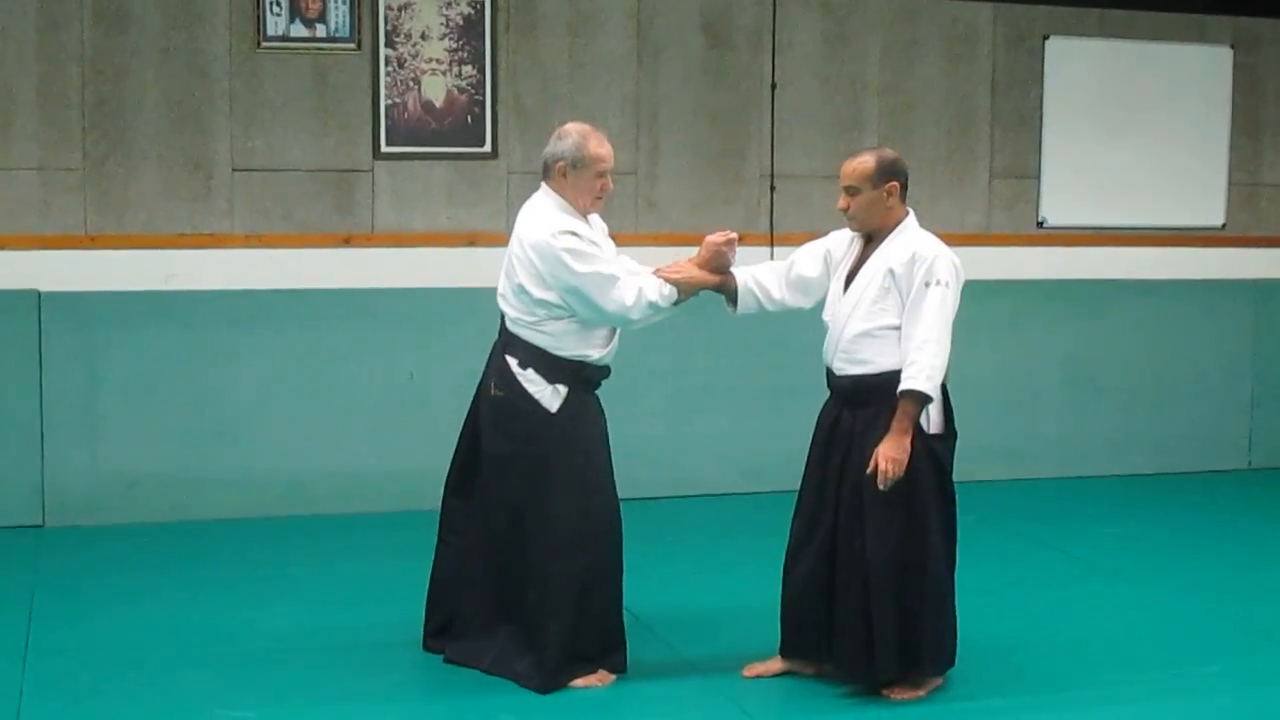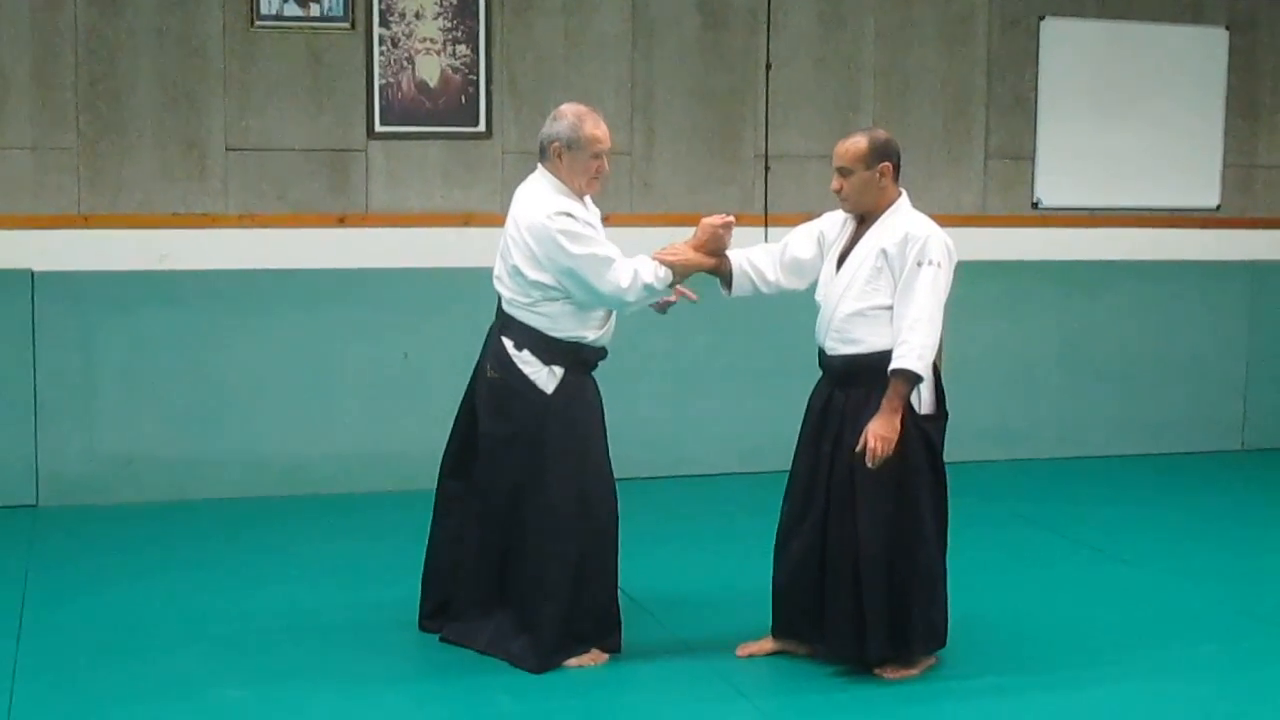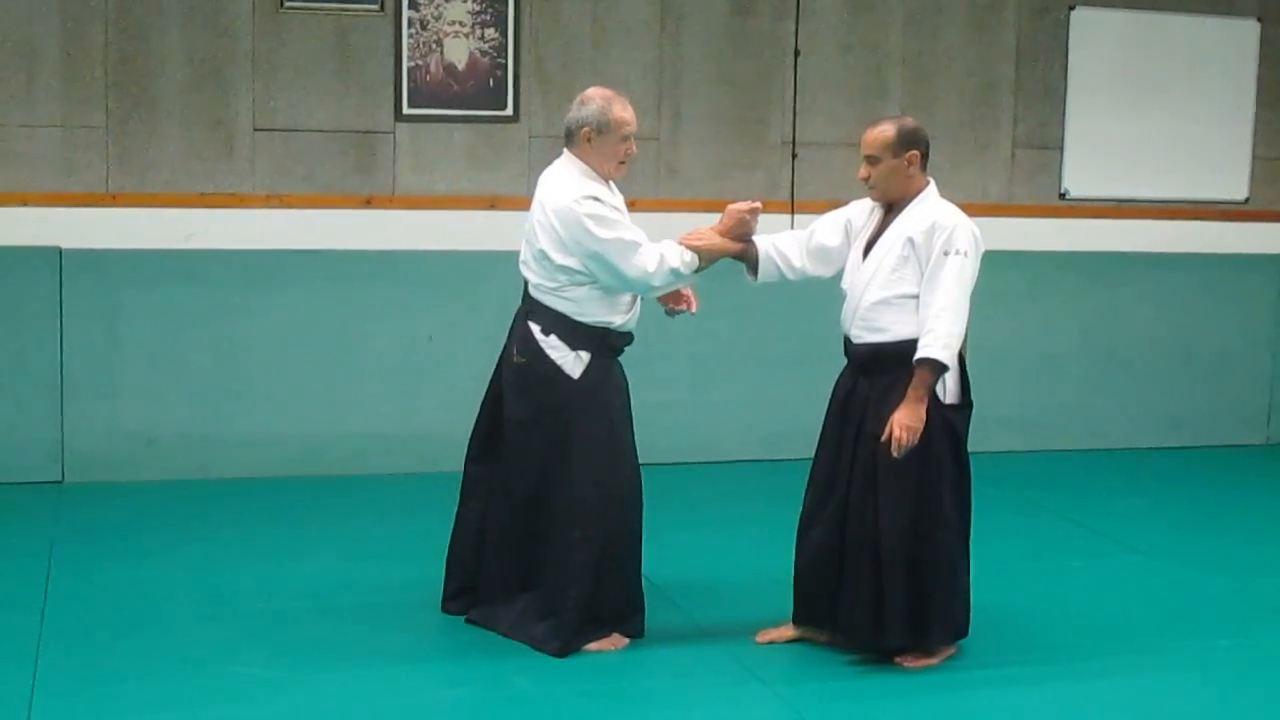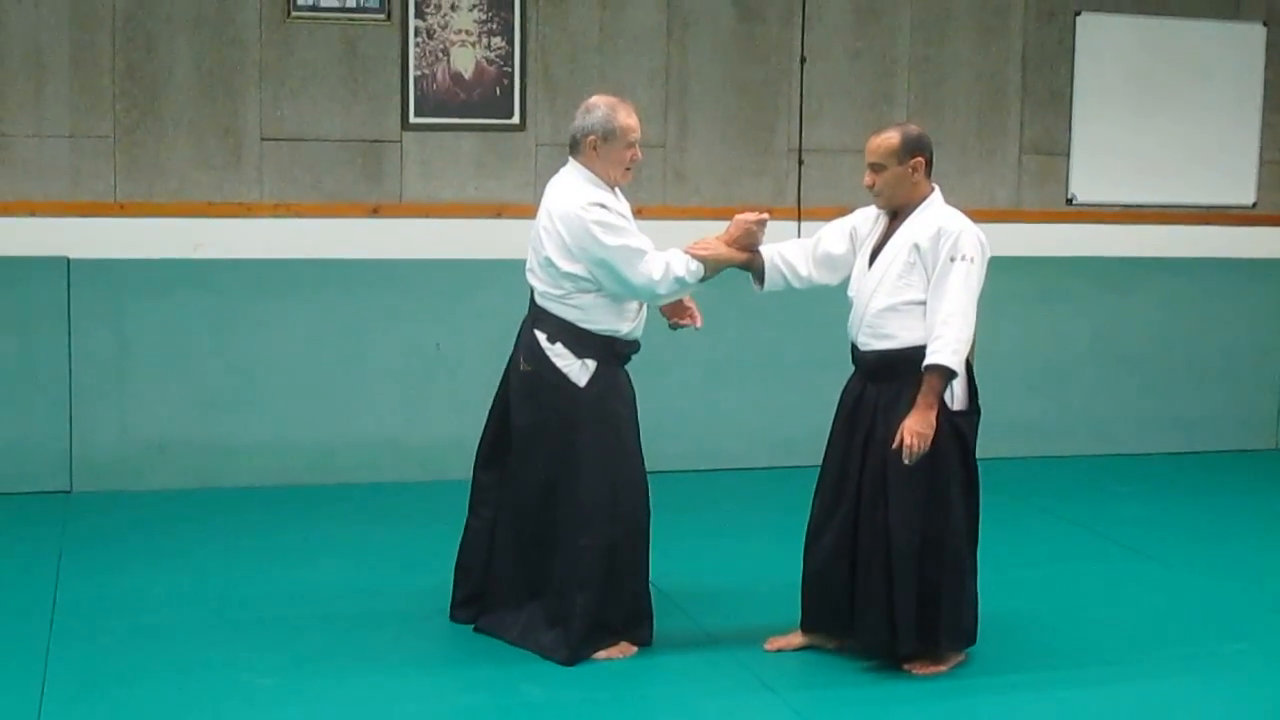
dt=0.3s
person 1, frame 1
left shoulder: (569, 214)
right shoulder: (554, 235)
left elbow: (612, 273)
right elbow: (622, 302)
left wrist: (661, 275)
right wrist: (697, 271)
left hip: (520, 383)
right hip: (545, 393)
left knee: (493, 507)
right knee: (573, 523)
left ankle: (466, 628)
right ankle: (565, 656)
person 1, frame 2
left shoulder: (560, 195)
right shoulder: (550, 216)
left elbow: (602, 269)
right elbow: (616, 284)
left wrist: (657, 283)
right wrist: (694, 254)
left hip: (519, 365)
right hip: (541, 375)
left knee: (488, 489)
right knee: (569, 503)
left ankle: (462, 607)
right ankle: (560, 636)
person 1, frame 3
left shoulder: (576, 180)
right shoulder: (577, 200)
left elbow: (618, 261)
right elbow: (643, 266)
left wrist: (662, 285)
right wrist: (719, 237)
left hip: (544, 348)
right hip: (569, 359)
left knee: (518, 472)
right knee: (594, 488)
left ankle: (486, 590)
right ankle: (580, 620)
person 1, frame 4
left shoulder: (583, 188)
right shoulder: (583, 207)
left elbow: (624, 269)
right elbow: (649, 274)
left wrist: (666, 298)
right wrist: (726, 247)
left hip: (553, 356)
right hip: (575, 367)
left knee: (527, 481)
right knee: (600, 497)
left ankle: (494, 597)
right ankle: (588, 628)
person 2, frame 1
left shoulder: (926, 257)
right shoulder: (842, 246)
left elbow: (926, 352)
right elbow: (780, 281)
left wrist: (900, 433)
right wrist: (711, 279)
left hip: (901, 416)
right hip: (846, 411)
left knee: (903, 546)
right knee: (820, 534)
left ankle: (921, 666)
right ankle: (808, 650)
person 2, frame 2
left shoulder: (919, 238)
right shoulder: (835, 227)
left elbow: (917, 332)
right elbow: (774, 264)
left wrist: (890, 413)
right wrist: (708, 261)
left hip: (892, 394)
right hip: (837, 391)
left knee: (895, 526)
right knee: (812, 514)
left ankle: (912, 646)
right ankle: (800, 630)
person 2, frame 3
left shoulder: (946, 227)
right shoulder: (862, 216)
left elbow: (943, 322)
right elbow: (802, 250)
left wrist: (916, 402)
right wrist: (738, 247)
left hip: (916, 382)
right hip: (862, 379)
left knee: (915, 514)
right knee: (831, 502)
left ankle: (933, 635)
right ankle: (821, 616)
person 2, frame 4
left shoulder: (952, 233)
right shoulder: (867, 223)
left elbow: (951, 327)
right elbow: (807, 258)
left wrist: (925, 407)
right wrist: (740, 256)
left hip: (923, 389)
right hip: (869, 385)
left knee: (925, 521)
right knee: (842, 509)
left ankle: (941, 641)
right ankle: (829, 624)
